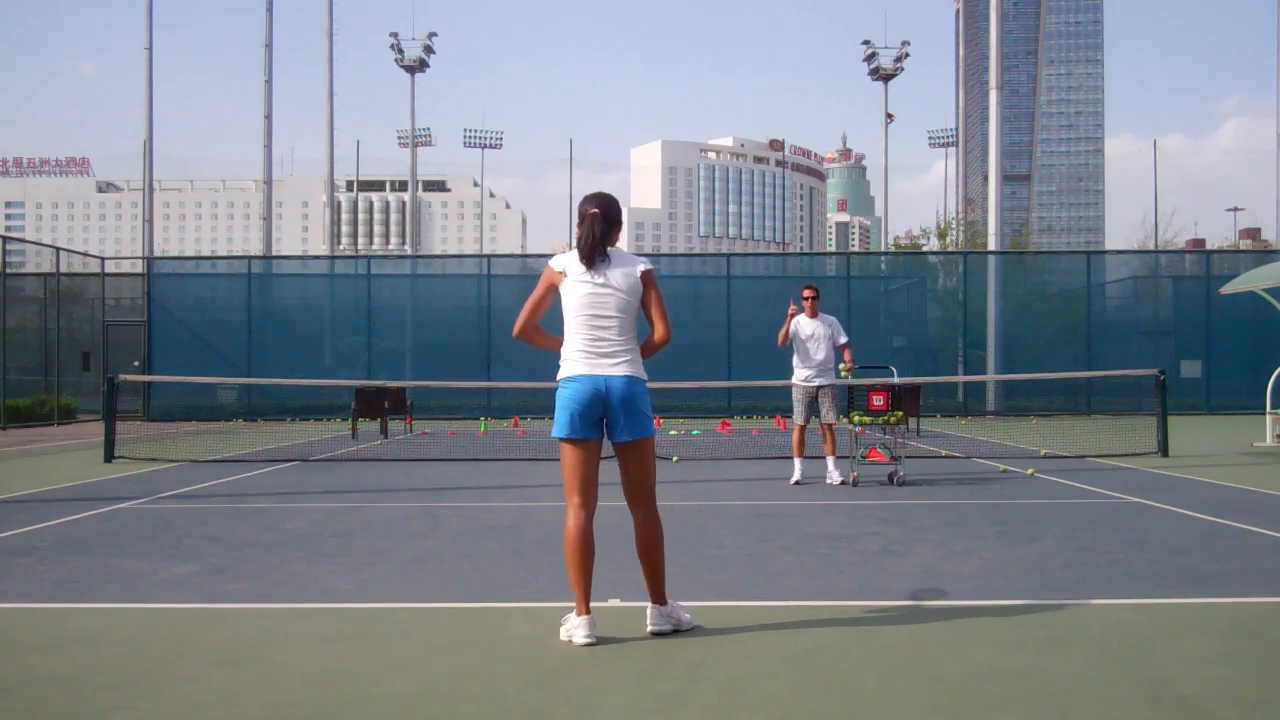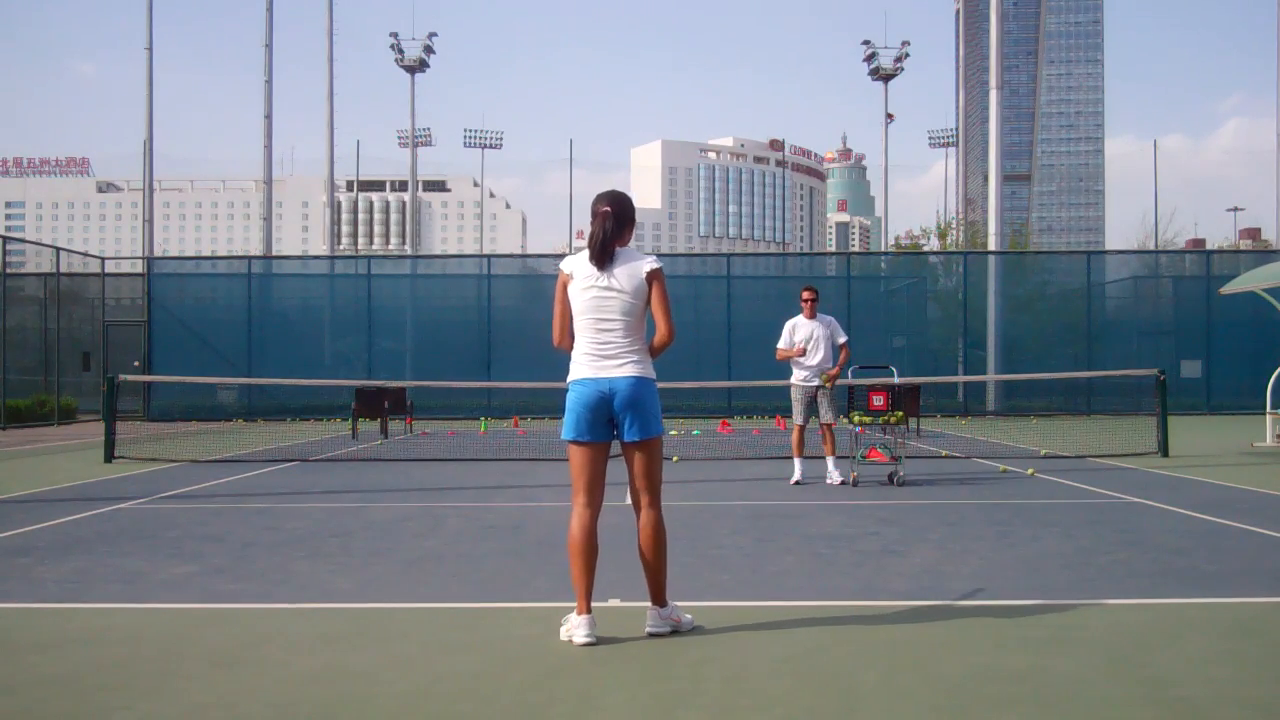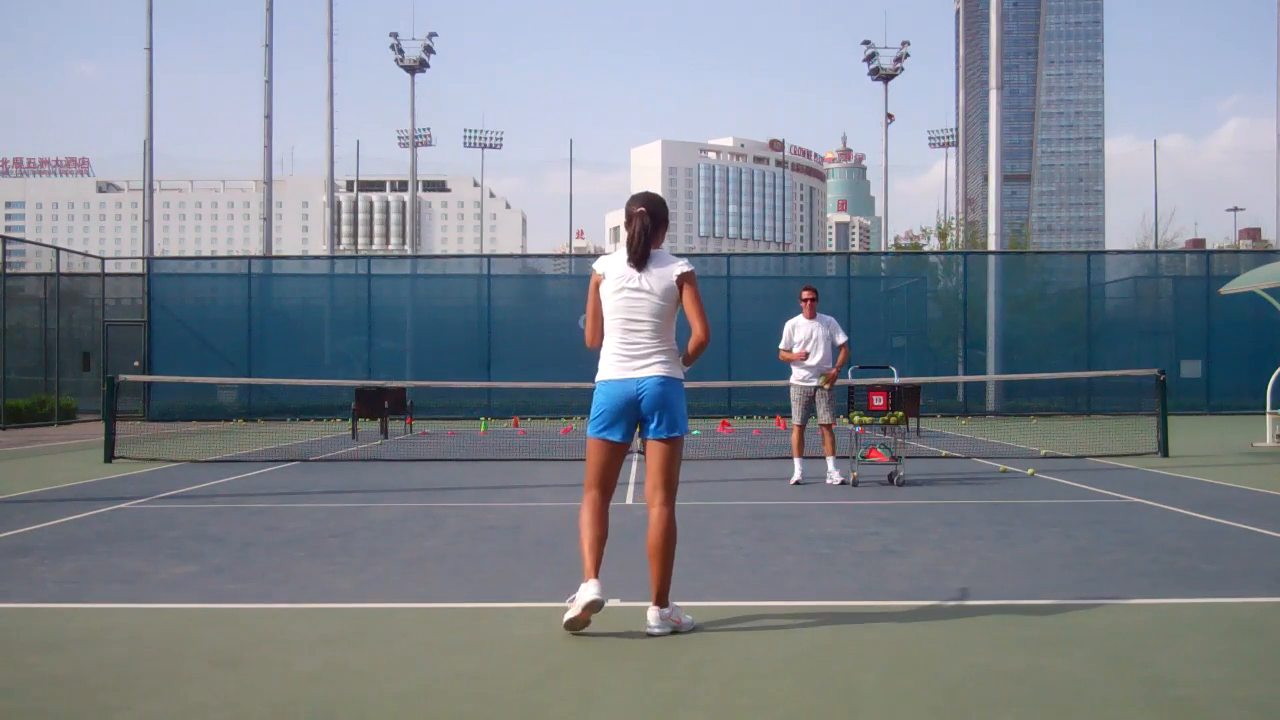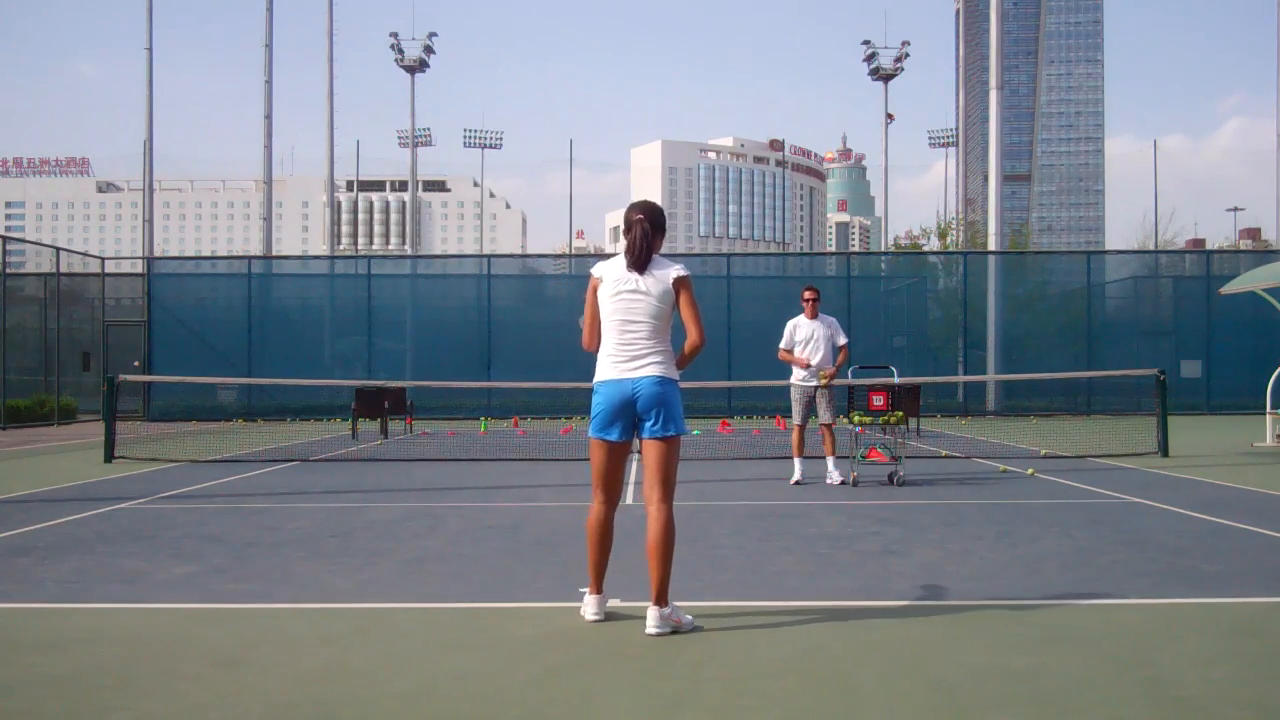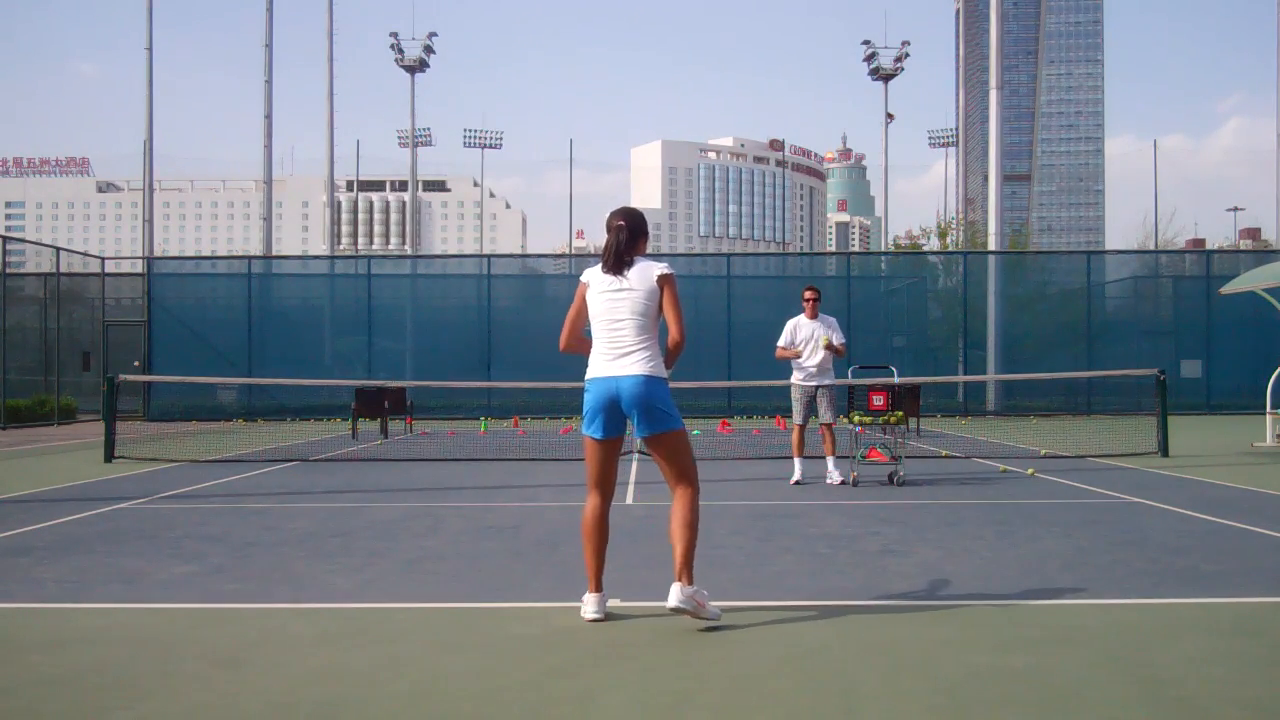
dt=0.4s
person 1, frame 1
left shoulder: (561, 266)
right shoulder: (638, 268)
left elbow: (523, 329)
right elbow: (662, 333)
left hip: (577, 385)
right hip: (627, 385)
left knee: (579, 506)
right knee: (643, 505)
left ankle: (582, 617)
right ankle: (659, 607)
person 1, frame 2
left shoulder: (571, 267)
right shoulder: (647, 267)
left elbow: (560, 339)
right elbow: (666, 334)
left hip: (585, 386)
right hip: (634, 386)
left knee: (584, 507)
right knee: (647, 505)
left ankle: (582, 615)
right ankle: (659, 608)
person 1, frame 3
left shoulder: (603, 268)
right shoulder: (679, 270)
left elbow: (592, 338)
right elbow: (701, 334)
left hip: (613, 385)
right hip: (662, 386)
left knee: (596, 494)
right knee: (660, 501)
left ankle: (590, 582)
right ankle: (660, 609)
person 1, frame 4
left shoulder: (601, 272)
right shoulder: (675, 274)
left elbow: (589, 341)
right elbow: (696, 338)
left hip: (610, 386)
right hip: (657, 386)
left knee: (603, 500)
right knee: (659, 502)
left ankle: (595, 596)
right ankle: (660, 607)
person 1, frame 5
left shoulder: (590, 278)
right shoulder: (659, 272)
left elbow: (567, 342)
right elbow: (677, 334)
left hip: (599, 384)
right hip: (645, 384)
left knee: (598, 496)
right knee: (685, 486)
left ankle: (593, 596)
right ankle: (683, 585)
person 2, frame 1
left shoulder: (831, 322)
right shoulder: (795, 322)
left elbow: (844, 347)
right elbow: (781, 343)
left wrist: (849, 361)
right wrist: (789, 319)
left hip: (826, 381)
right hip: (802, 382)
left knee: (827, 426)
right knee: (799, 425)
left ankle: (832, 470)
right ankle: (798, 470)
person 2, frame 2
left shoulder: (829, 322)
right shoulder: (792, 324)
left elbow: (844, 348)
right elbow: (779, 355)
left wrist: (838, 368)
right wrist: (793, 353)
left hip: (825, 382)
right hip: (801, 382)
left knee: (827, 426)
right knee: (799, 425)
left ankle: (832, 470)
right ankle: (798, 471)
person 2, frame 3
left shoulder: (829, 322)
right shoulder: (791, 324)
left elbow: (844, 349)
right elbow: (782, 354)
left wrist: (836, 369)
right wrist: (795, 356)
left hip: (824, 382)
right hip: (799, 382)
left knee: (826, 425)
right knee: (798, 426)
left ankle: (832, 470)
right ankle: (798, 471)
person 2, frame 4
left shoulder: (831, 323)
right shoulder: (793, 324)
left elbow: (844, 350)
right elbow: (781, 354)
left wrist: (835, 368)
right wrist: (797, 361)
left hip: (824, 382)
right hip: (800, 382)
left knee: (827, 425)
right knee: (798, 425)
left ankle: (832, 470)
right ankle: (797, 471)
person 2, frame 5
left shoulder: (831, 322)
right shoulder: (793, 324)
left elbow: (842, 352)
right elbow: (778, 352)
left wrist: (834, 348)
right wrist: (789, 354)
left hip: (825, 382)
right hip: (801, 382)
left knee: (827, 425)
right knee: (799, 425)
left ankle: (832, 470)
right ankle: (797, 471)
